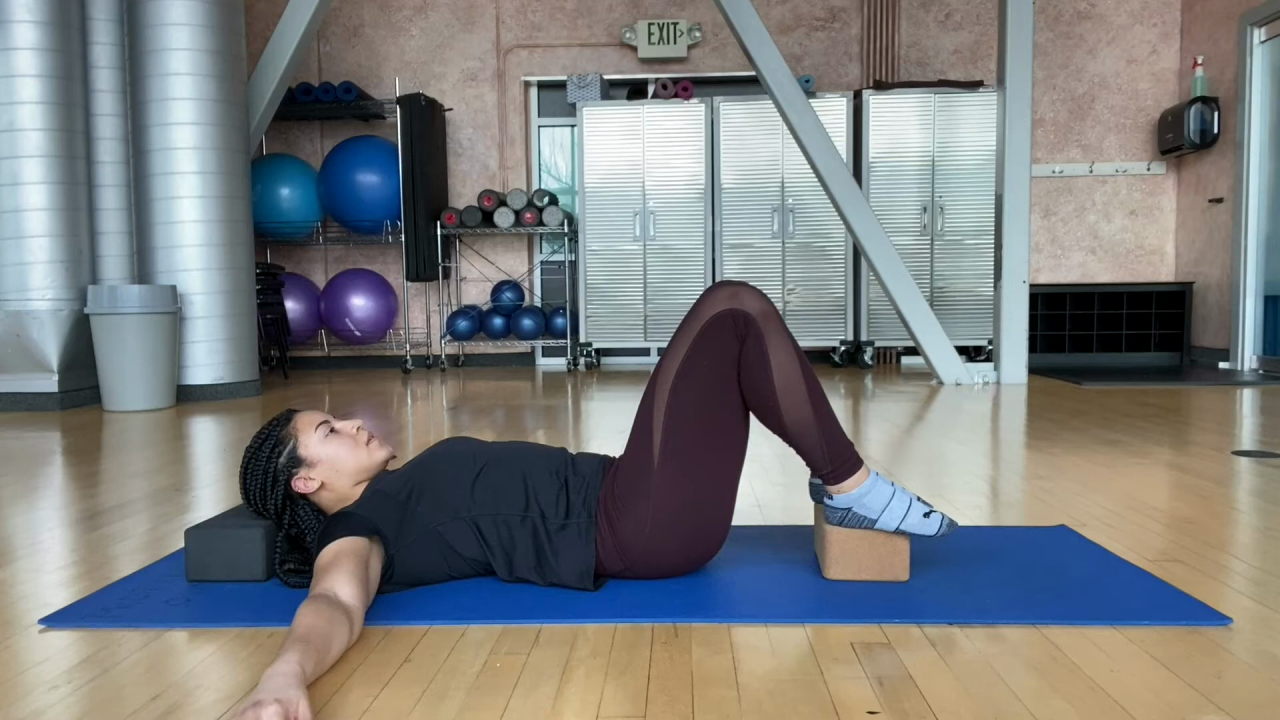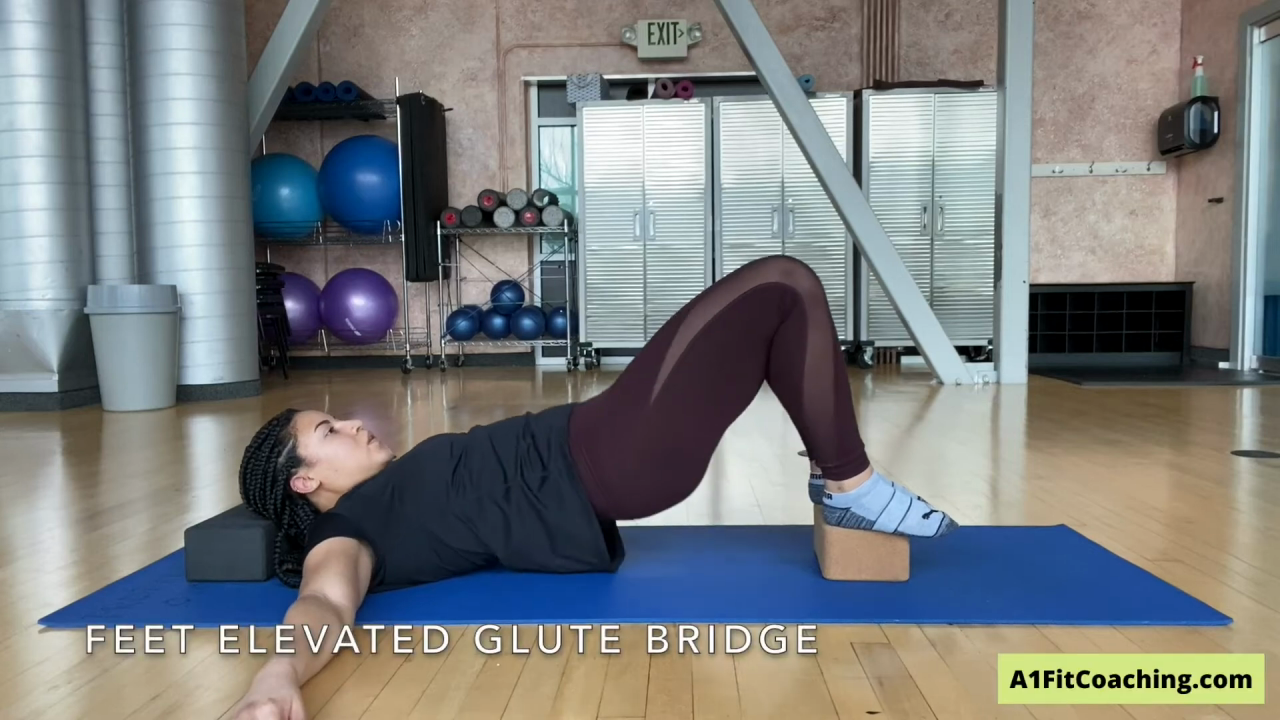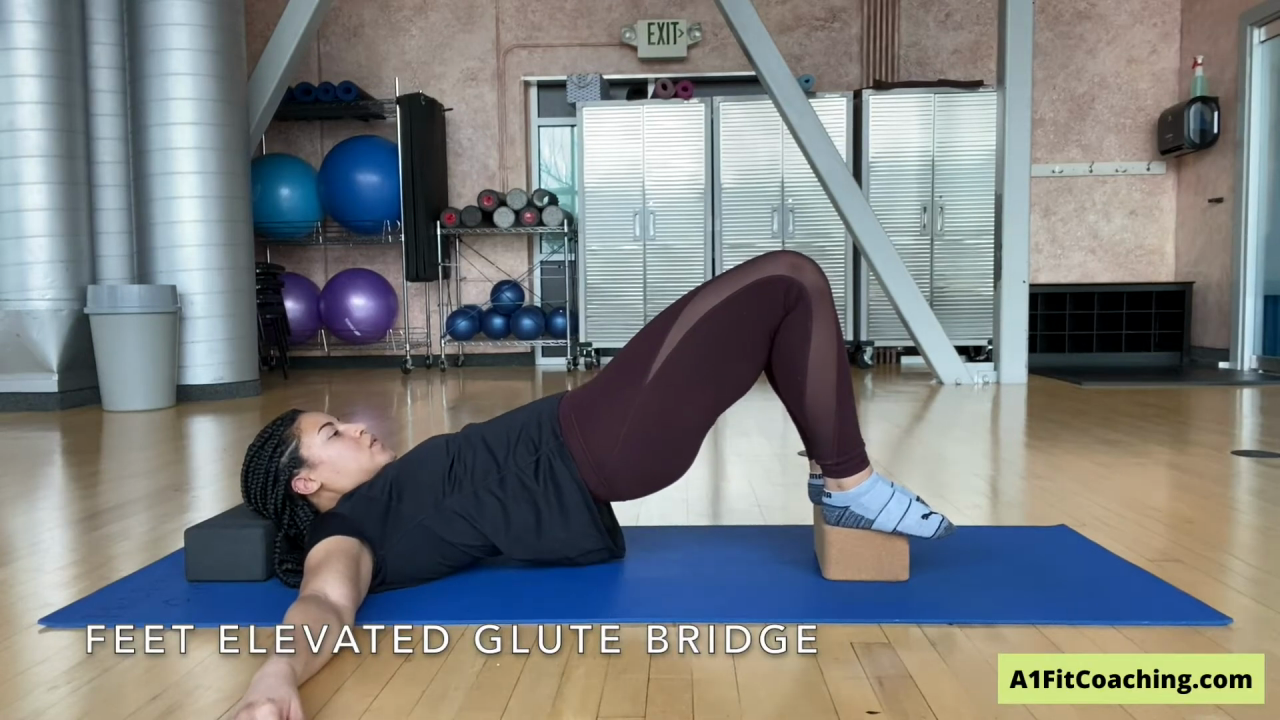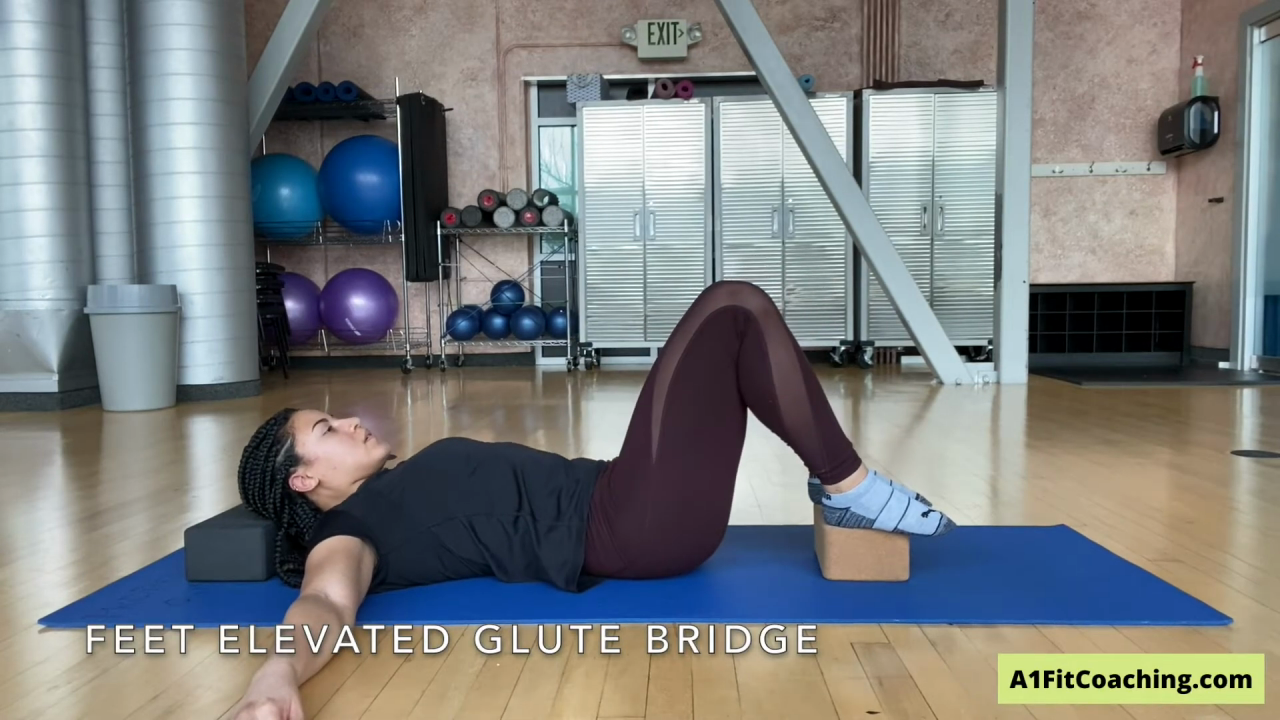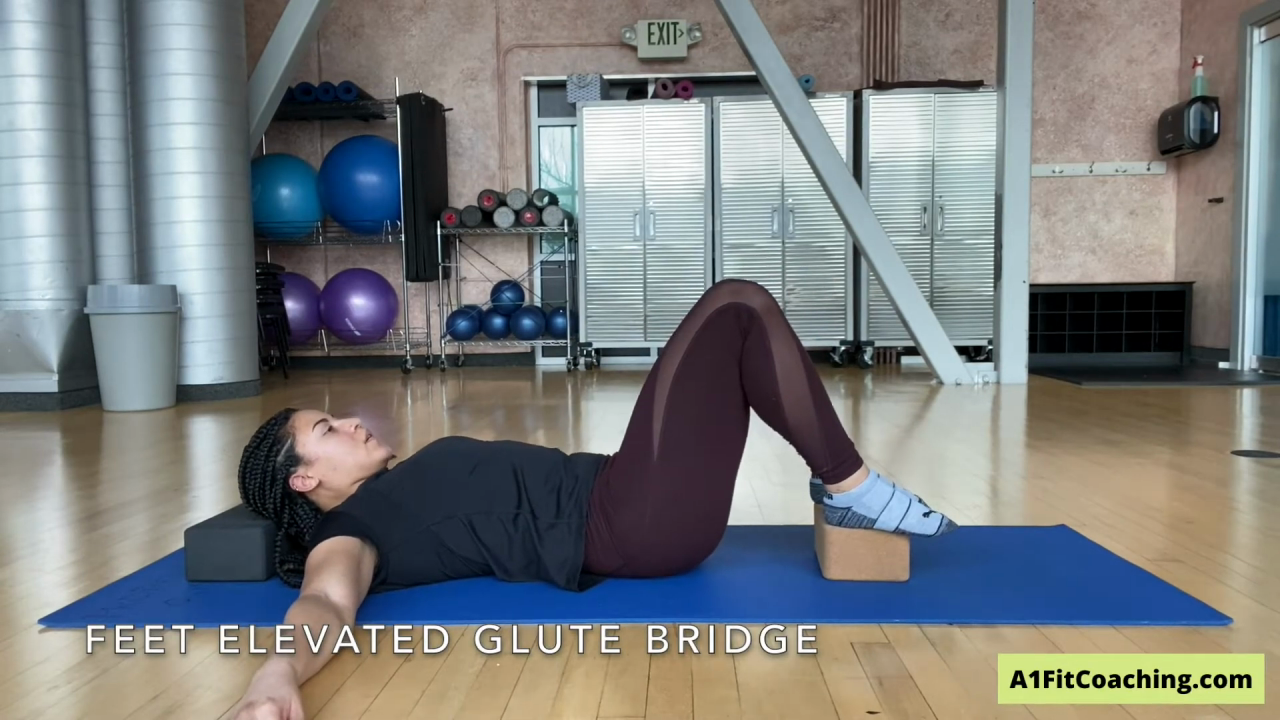
dt=1s
person 1, frame 1
left shoulder: (392, 501)
right shoulder: (355, 535)
right elbow: (335, 602)
left hip: (619, 498)
right hip: (648, 525)
left knee: (732, 316)
right knee: (734, 311)
left ankle: (845, 490)
right ankle: (852, 489)
person 1, frame 2
left shoulder: (377, 505)
right shoulder: (344, 536)
right elbow: (326, 603)
left hip: (604, 455)
right hip: (619, 455)
left knee: (778, 292)
right knee: (786, 286)
left ankle: (841, 483)
right ankle: (851, 489)
person 1, frame 3
left shoulder: (379, 507)
right shoulder: (345, 536)
right elbow: (326, 602)
left hip: (592, 444)
right hip: (606, 443)
left knee: (781, 286)
right knee: (789, 280)
left ankle: (840, 479)
right ankle: (850, 487)
person 1, frame 4
left shoulder: (388, 498)
right shoulder: (349, 534)
right elbow: (325, 601)
left hip: (614, 505)
right hip: (643, 525)
left knee: (735, 318)
right knee: (733, 309)
left ankle: (846, 489)
right ankle: (851, 489)
person 1, frame 5
left shoulder: (388, 500)
right shoulder: (347, 536)
right elbow: (326, 603)
left hip: (609, 499)
right hip: (644, 520)
left knee: (739, 314)
right knee: (739, 309)
left ankle: (847, 488)
right ankle: (852, 490)
